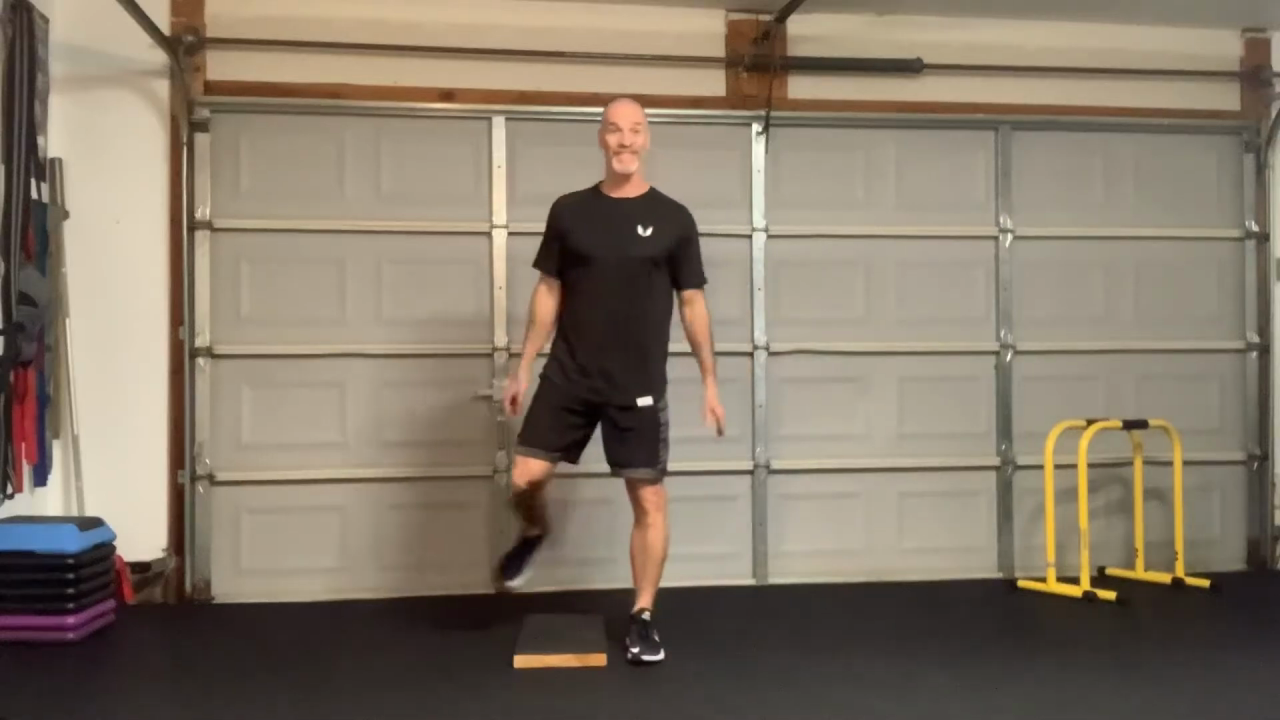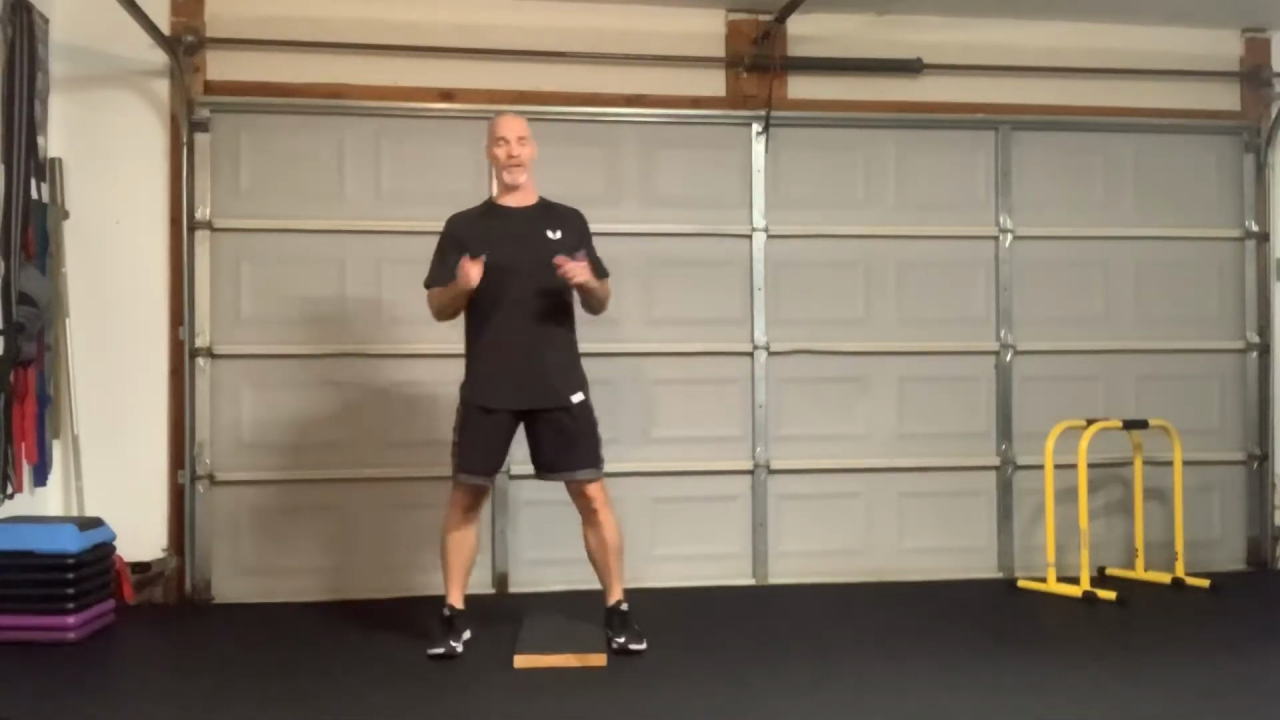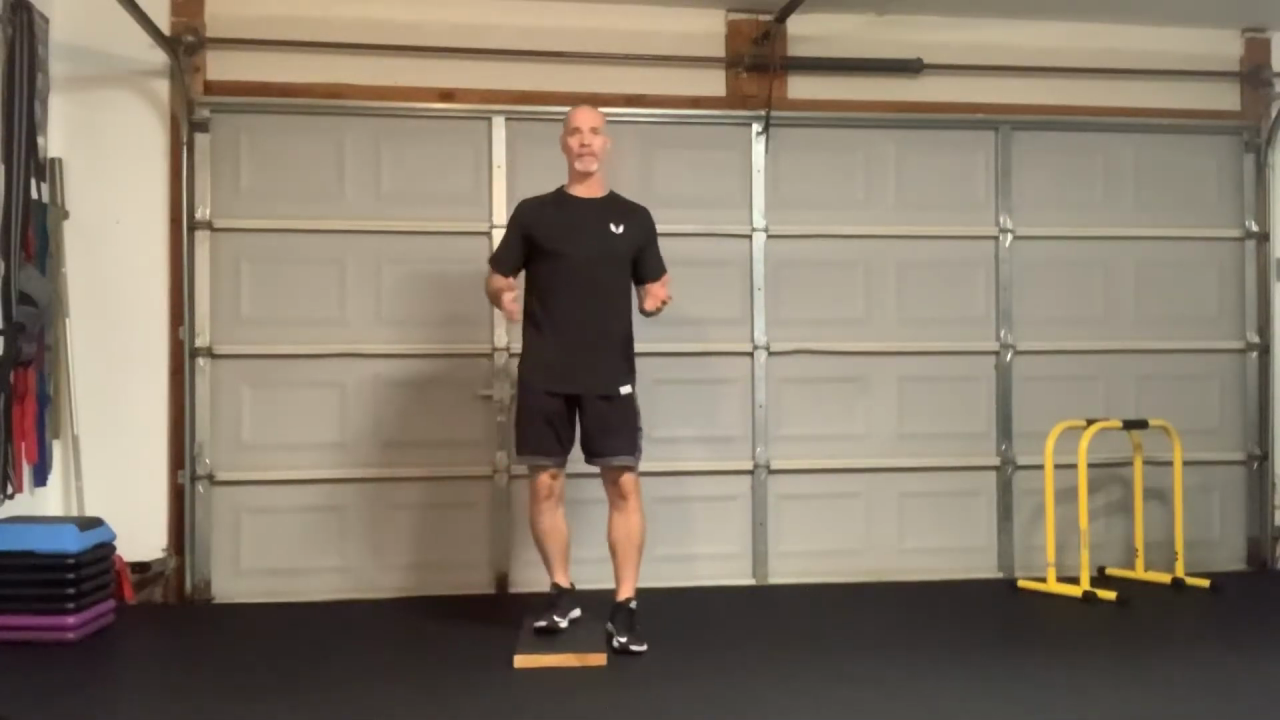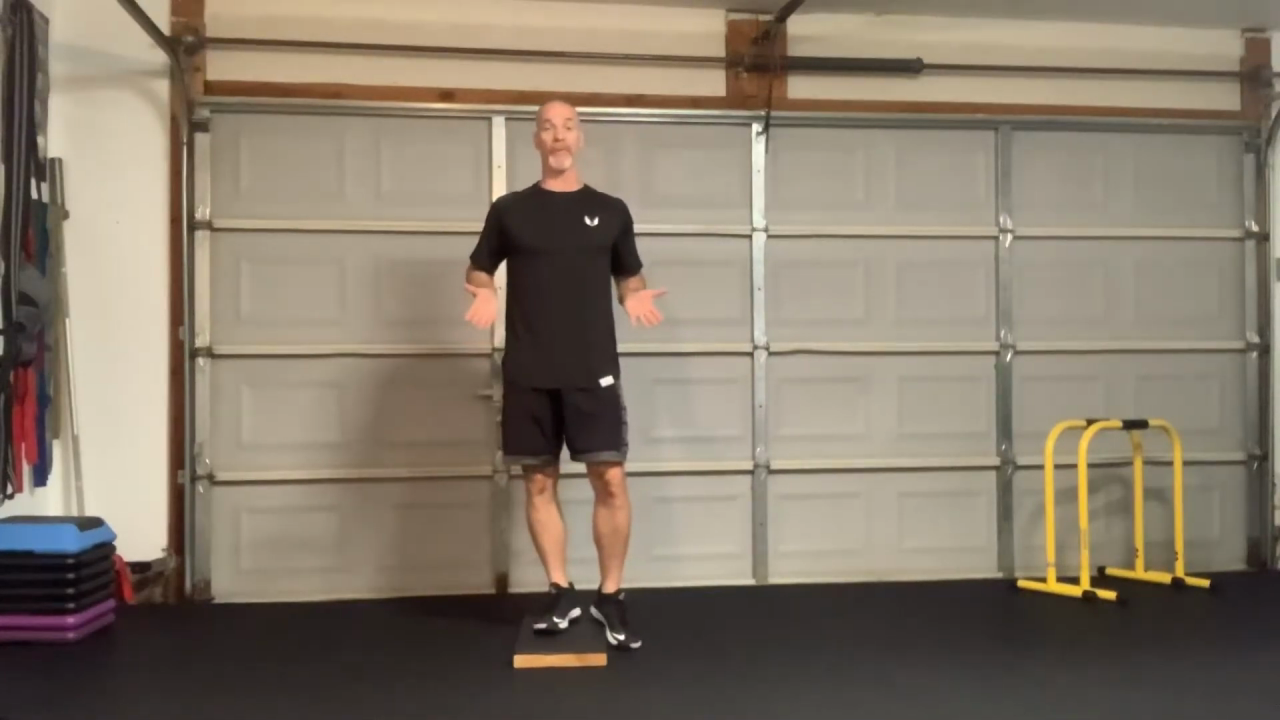
dt=1s
person 1, frame 1
left shoulder: (673, 218)
right shoulder: (569, 210)
left elbow: (692, 303)
right elbow: (548, 290)
left wrist: (711, 383)
right wrist: (521, 368)
left hip: (639, 383)
right hip: (568, 375)
left knee: (648, 498)
right knee: (525, 476)
left ankle: (642, 618)
right ankle: (534, 535)
person 1, frame 2
left shoulder: (568, 221)
right shoulder: (464, 226)
left elbow: (598, 303)
right elbow: (439, 306)
left wrist: (589, 283)
right wrist: (462, 286)
left hip: (560, 384)
right hip: (488, 388)
left knee: (592, 495)
right knee: (465, 498)
left ankle: (617, 609)
right ankle: (454, 614)
person 1, frame 3
left shoulder: (634, 217)
right shoulder: (533, 212)
left elbow: (650, 290)
right elbow: (496, 278)
left wrist: (657, 298)
right wrist: (504, 295)
left hip: (611, 373)
right hip: (544, 373)
left knee: (623, 486)
right knee: (545, 486)
left ankle: (624, 607)
right ankle: (562, 593)
person 1, frame 4
left shoulder: (611, 210)
right shoulder: (509, 209)
left elbow: (629, 275)
right elbow: (479, 270)
left wrist: (636, 297)
right wrist: (484, 294)
left hip: (593, 368)
right hip: (528, 371)
left knee: (610, 481)
right knee: (539, 482)
left ankle: (610, 596)
right ankle: (561, 592)
